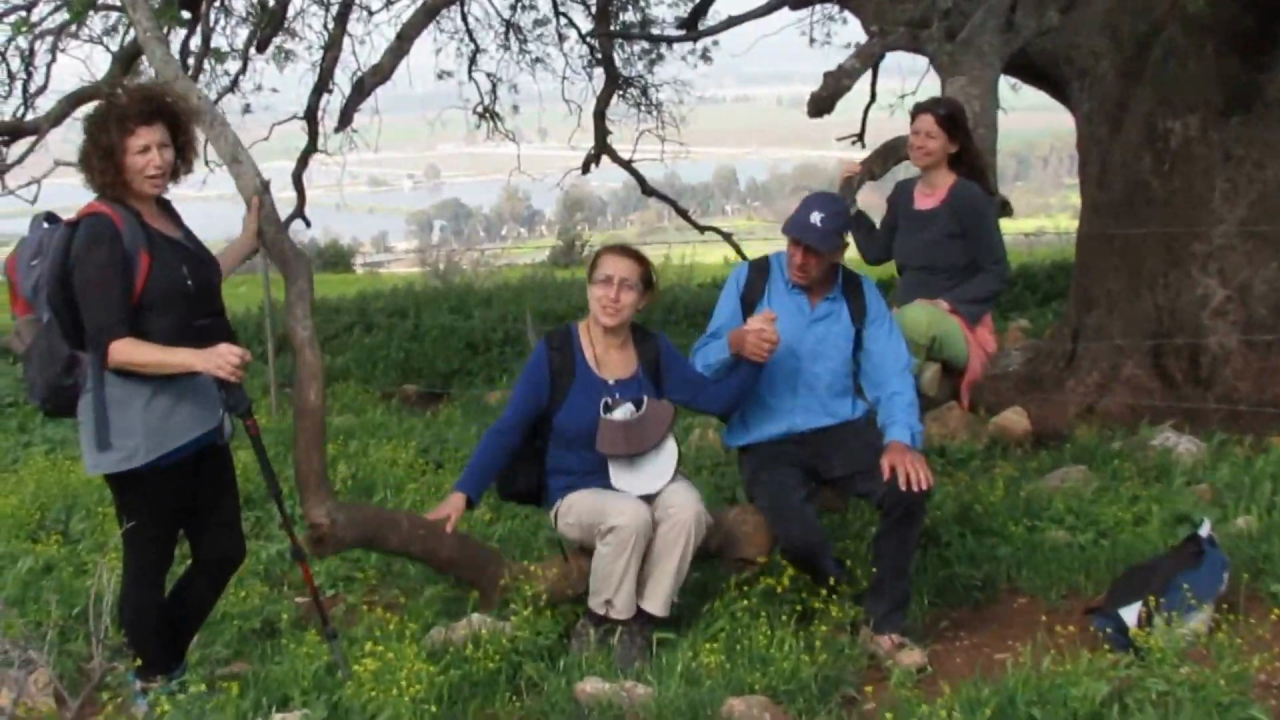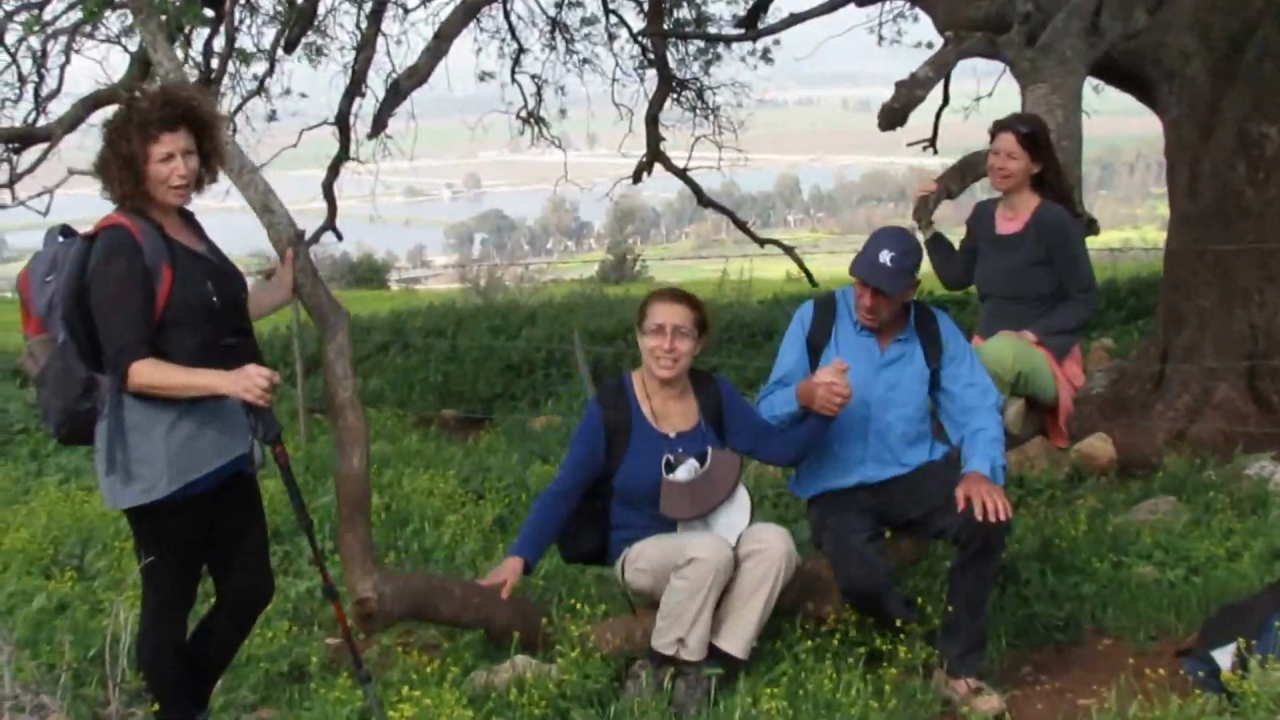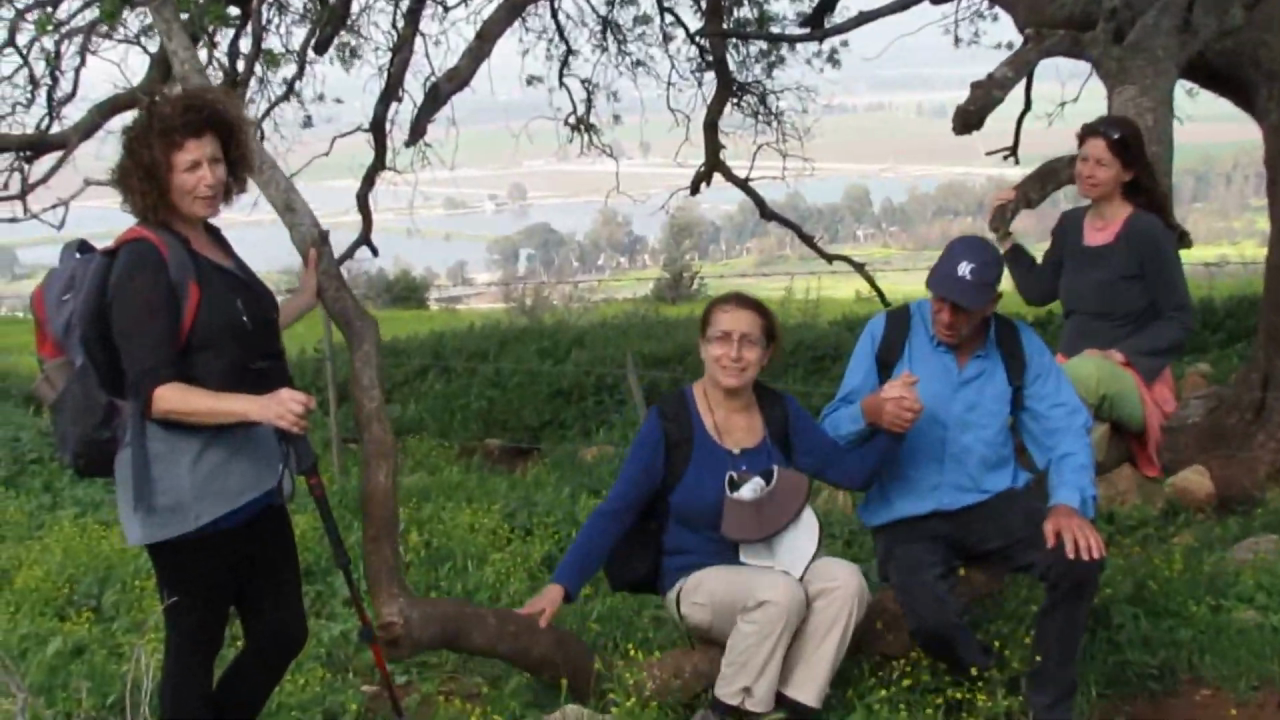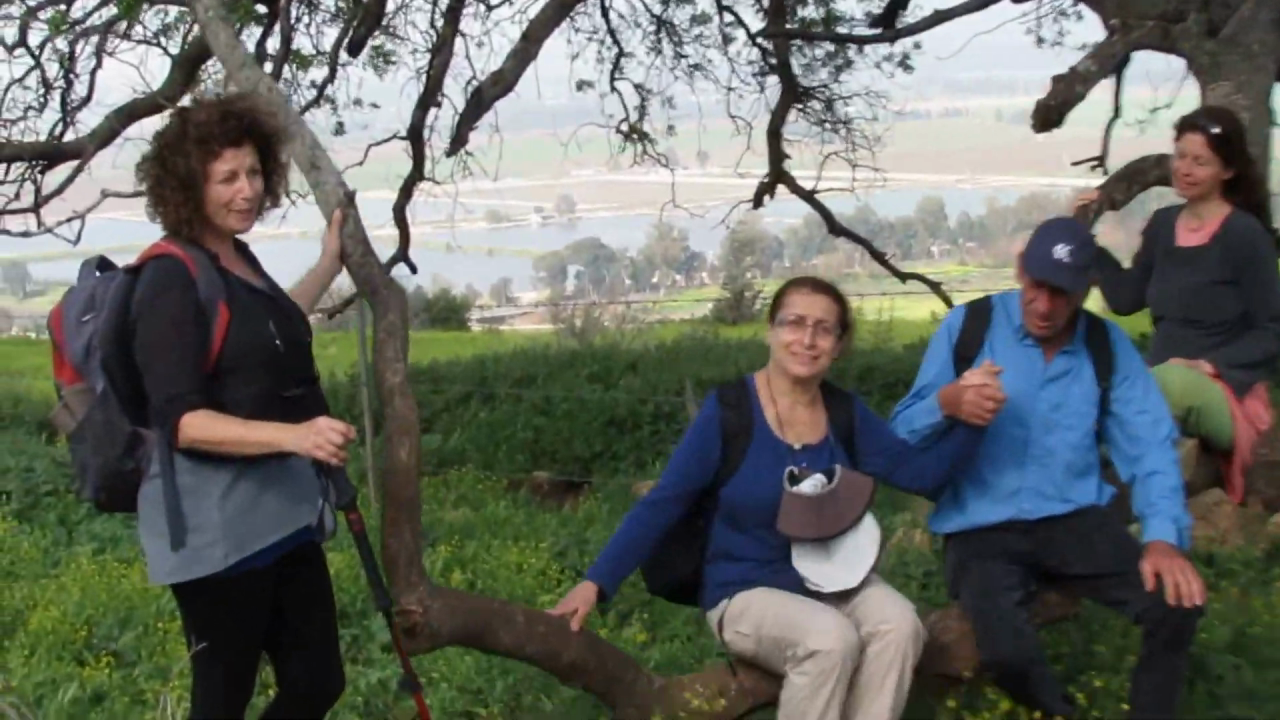
dt=0.2s
person 1, frame 1
left shoulder: (165, 214)
right shoulder: (102, 234)
right elbow: (111, 347)
left wrist: (247, 241)
right wrist: (199, 358)
left hip: (196, 418)
right hip: (140, 431)
left knee: (222, 550)
right knee: (150, 561)
left ankle: (166, 664)
right ankle: (151, 685)
person 1, frame 2
left shoulder: (188, 228)
right shoulder: (121, 248)
right elbow: (131, 369)
left wrist: (281, 290)
right wrist: (226, 382)
left hip: (220, 448)
right hip: (161, 461)
left knee: (249, 586)
right knee: (170, 602)
person 1, frame 3
left shoulder: (212, 242)
right shoulder: (145, 264)
right elbow: (154, 394)
left wrist: (304, 300)
right wrist: (257, 406)
left hip: (249, 480)
right hip: (186, 494)
left knee: (280, 632)
right knee: (195, 649)
person 1, frame 4
left shoulder: (238, 259)
right shoulder: (171, 282)
right elbow: (181, 422)
left wrist: (330, 264)
right wrist: (291, 435)
left hip: (282, 514)
right hip: (215, 530)
person 2, frame 1
left shoulder: (861, 295)
right shoulder: (750, 279)
left elbow: (891, 374)
right elbow: (701, 365)
left wrist: (900, 439)
right wrist: (735, 344)
left hip: (840, 429)
right hip: (767, 441)
left knee: (909, 488)
right knee: (798, 537)
left ankle: (884, 625)
right ankle: (839, 591)
person 2, frame 2
left shoulder: (936, 329)
right shoulder: (816, 318)
left elbow: (978, 409)
right elbow: (766, 413)
left wrist: (980, 471)
right wrist: (803, 396)
left hip: (916, 471)
right hip: (837, 487)
left knee: (986, 523)
right knee: (861, 579)
left ankle: (959, 667)
person 2, frame 3
left shoulder: (1019, 345)
right shoulder: (888, 331)
left elbow: (1066, 430)
right elbow: (831, 431)
left wrist: (1068, 504)
right wrist: (870, 412)
left hip: (995, 500)
right hip: (908, 515)
left knee: (1079, 560)
right knee: (929, 619)
right ankle: (985, 676)
person 2, frame 4
left shoulder: (1109, 346)
right shoulder: (968, 326)
left elbow: (1149, 447)
right elbow: (902, 431)
left wrist: (1163, 539)
right wrist: (947, 404)
left hip: (1075, 517)
right hip: (981, 528)
left knee: (1176, 605)
right knee: (1007, 653)
person 3, frame 1
left shoulder: (654, 350)
right shoulder: (555, 354)
left elbow: (712, 398)
right elbow: (508, 429)
left wrist: (751, 357)
right wrist: (464, 493)
right hip: (579, 498)
left knee: (688, 506)
right knee: (629, 517)
left ankle: (640, 619)
right ankle: (601, 621)
person 3, frame 2
left shoulder: (716, 396)
right shoulder: (610, 408)
left elbow: (780, 447)
right elbow: (564, 490)
left wrist: (818, 408)
right wrist: (518, 558)
left hip: (717, 536)
right hip: (645, 549)
left knee: (776, 541)
right knee: (708, 549)
left ankle: (718, 659)
right ankle: (662, 663)
person 3, frame 3
left shoulder: (781, 413)
right shoulder: (669, 422)
left elbow: (849, 470)
right elbow: (616, 511)
left wrist: (889, 427)
right wrist: (561, 585)
left hip: (778, 567)
right hip: (699, 579)
left knee: (846, 582)
right knee: (778, 593)
person 3, frame 4
left shoulder: (847, 413)
right shoulder: (726, 412)
left elbow: (920, 472)
right elbow: (661, 505)
left wrist: (968, 422)
right wrist: (596, 582)
left hip: (833, 584)
right hip: (748, 593)
left knee: (899, 624)
right knee: (829, 639)
person 4, frame 1
left shoulder: (969, 197)
right shoulder: (903, 193)
left elbow: (996, 273)
right elbow: (875, 252)
left wrist: (945, 303)
left hip: (956, 324)
right hip: (906, 320)
left knee: (916, 318)
person 4, frame 2
left shoulder: (1055, 220)
right shoulder: (983, 214)
left elbow: (1085, 301)
right elbow: (955, 277)
left wrist: (1032, 334)
left hip: (1041, 356)
right hip: (988, 350)
left knee: (1001, 353)
person 4, frame 3
left shoulder: (1148, 232)
right shoulder: (1070, 224)
left elbow: (1180, 321)
right elbow: (1037, 292)
left wrist: (1121, 354)
right wrist: (1006, 238)
left hip: (1130, 379)
right hip: (1071, 370)
left knee: (1085, 374)
person 4, frame 4
right shoulder: (1164, 223)
right elbow: (1126, 299)
left wrist: (1210, 364)
left hip: (1219, 394)
right hip: (1158, 382)
left knee: (1168, 383)
